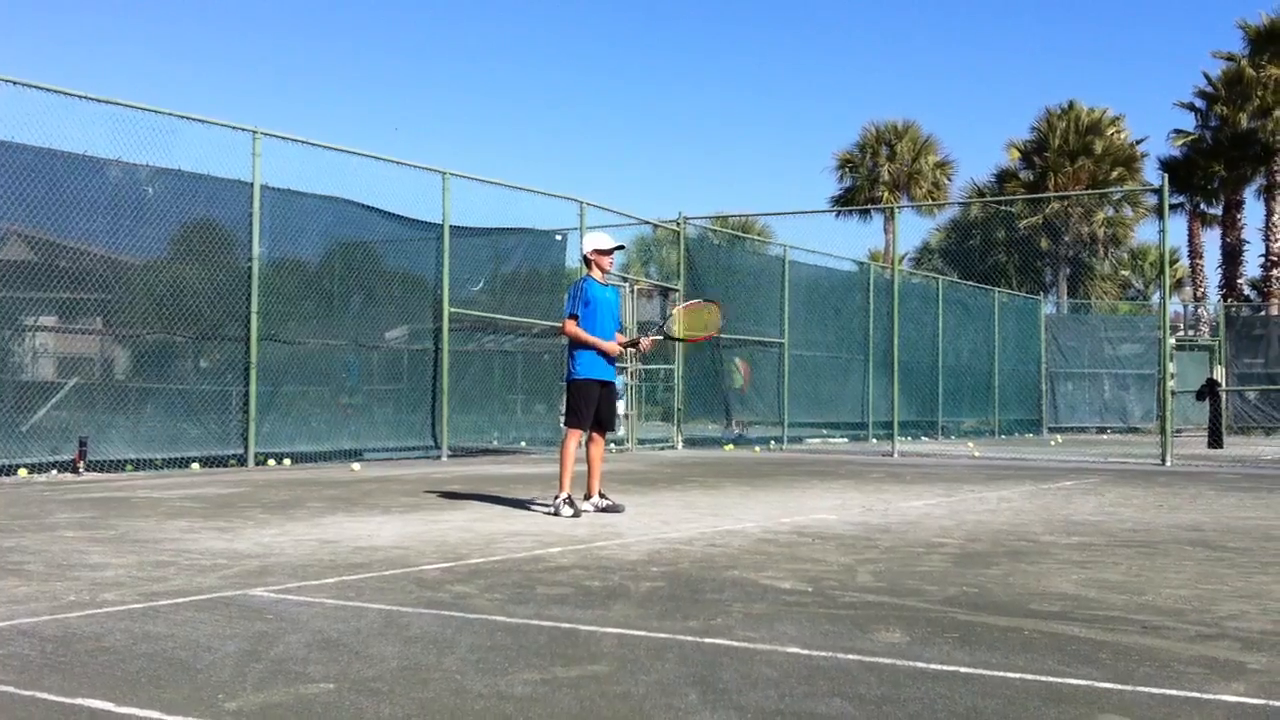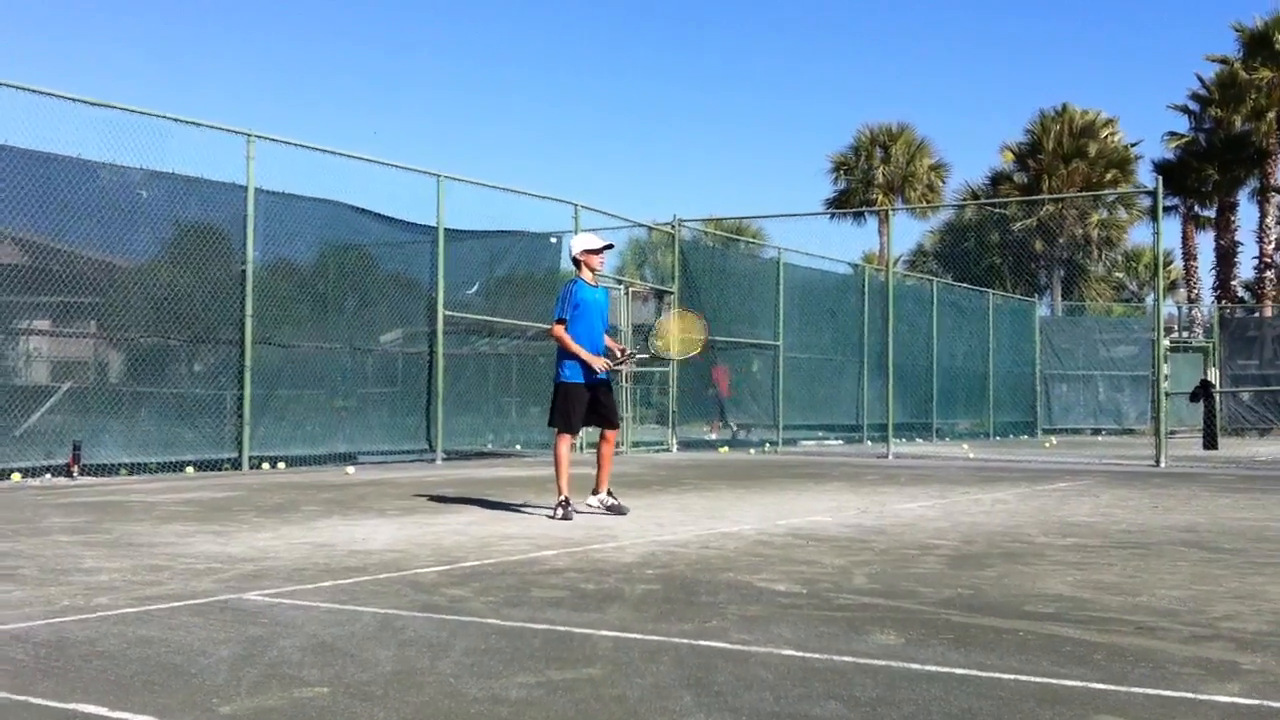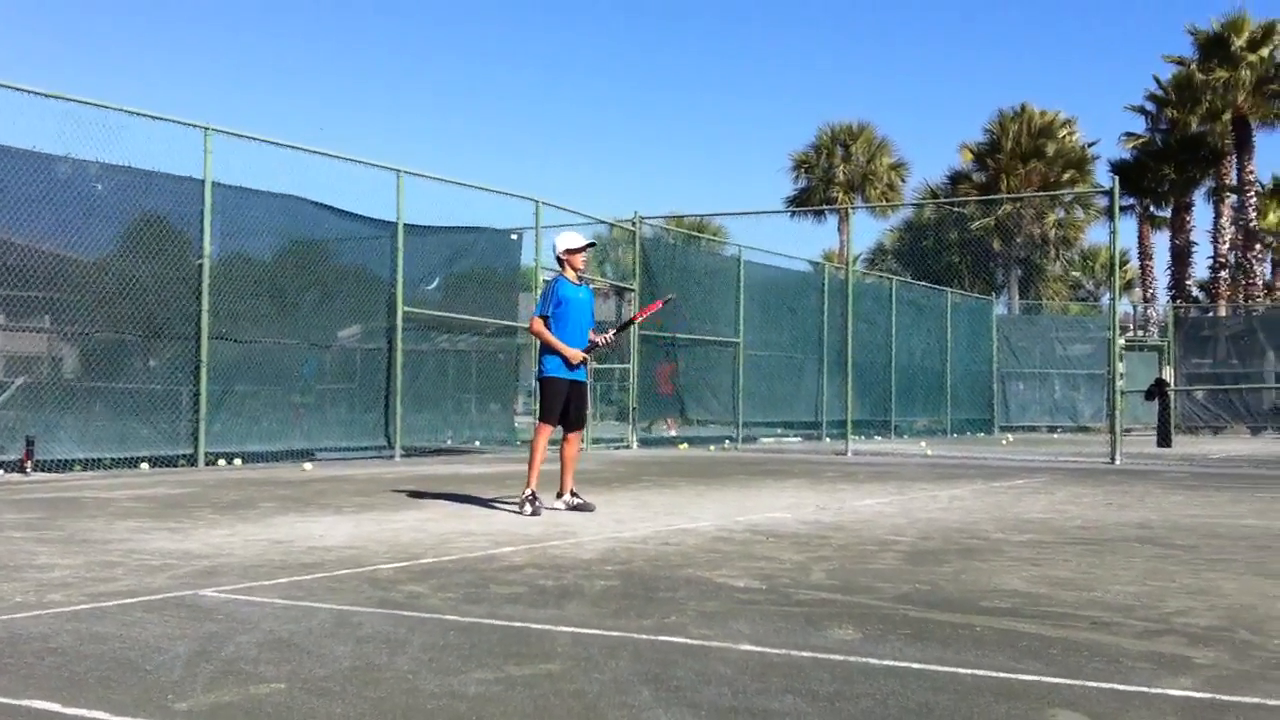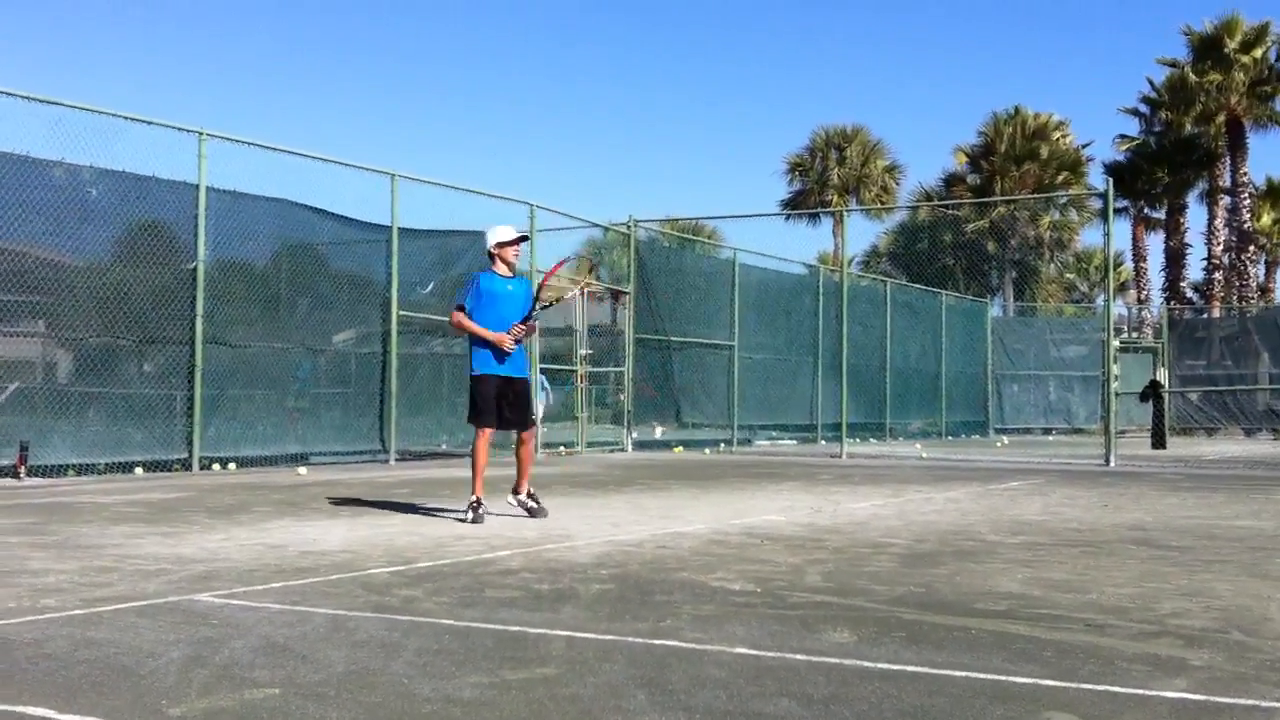
dt=0.7s
person 1, frame 1
left shoulder: (613, 292)
right shoulder: (582, 286)
right elbow: (568, 327)
right wrist: (603, 345)
left hip: (607, 373)
right hip: (584, 371)
left knee: (598, 433)
right knee: (575, 430)
left ankle: (593, 496)
right ankle: (563, 496)
person 1, frame 2
left shoulder: (603, 293)
right shoulder: (573, 288)
right elbow: (557, 331)
left wrist: (614, 347)
right wrist: (588, 357)
left hip: (599, 375)
right hip: (573, 374)
left knee: (610, 430)
right knee: (565, 434)
left ankle: (601, 493)
right ankle: (563, 499)
person 1, frame 3
left shoulder: (587, 291)
right shoulder: (556, 286)
right elbow: (535, 325)
left wrist: (598, 338)
right wrist: (566, 350)
left hip: (578, 372)
right hip: (555, 368)
left knee: (573, 432)
right knee: (546, 426)
left ankle: (566, 494)
right ankle: (530, 492)
person 1, frame 4
left shoulder: (525, 285)
right shoulder: (480, 281)
right elbow: (457, 318)
left wrist: (524, 331)
right wrist: (491, 336)
left hip: (517, 369)
right hip: (486, 366)
left knee: (527, 432)
right knee: (485, 430)
left ankle: (523, 492)
right ankle: (476, 498)
